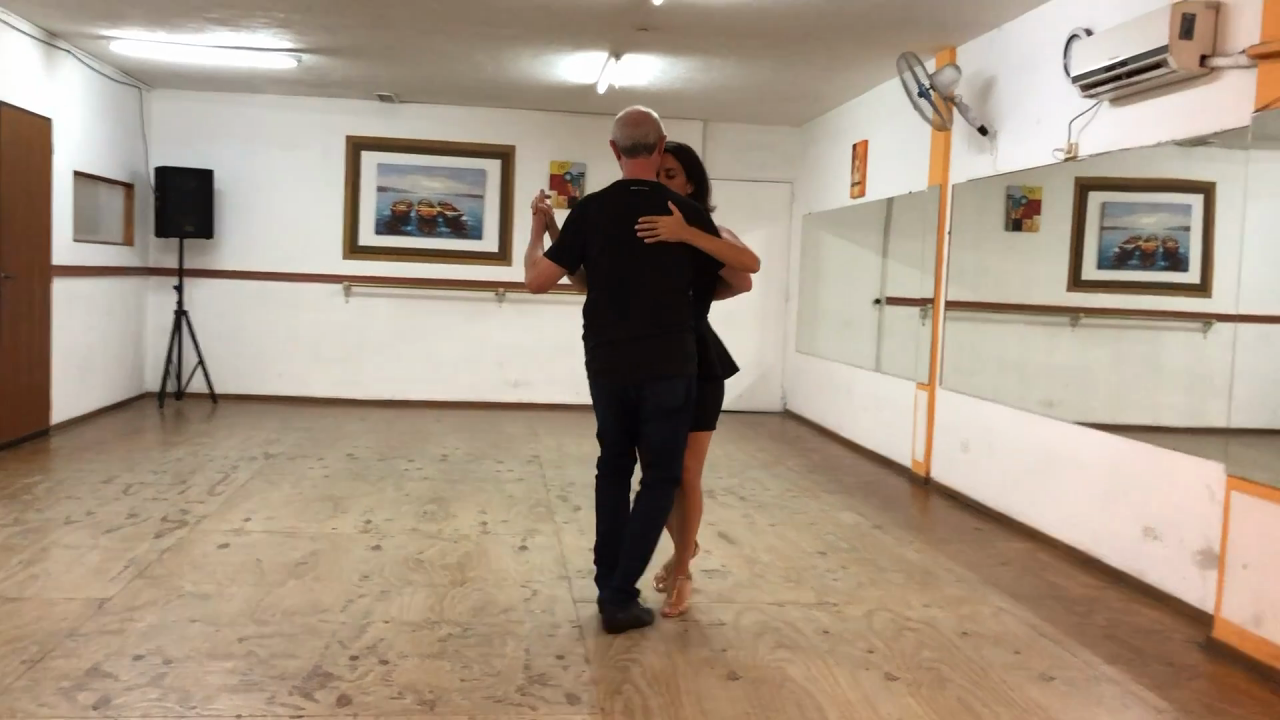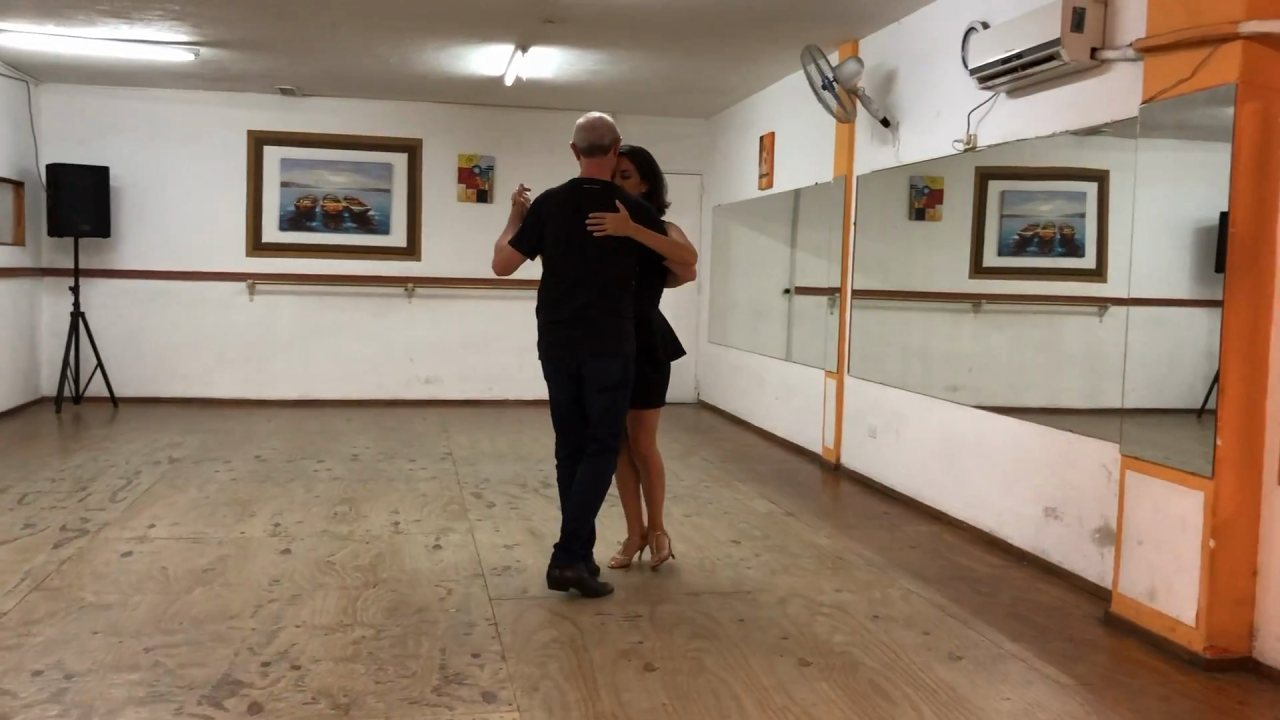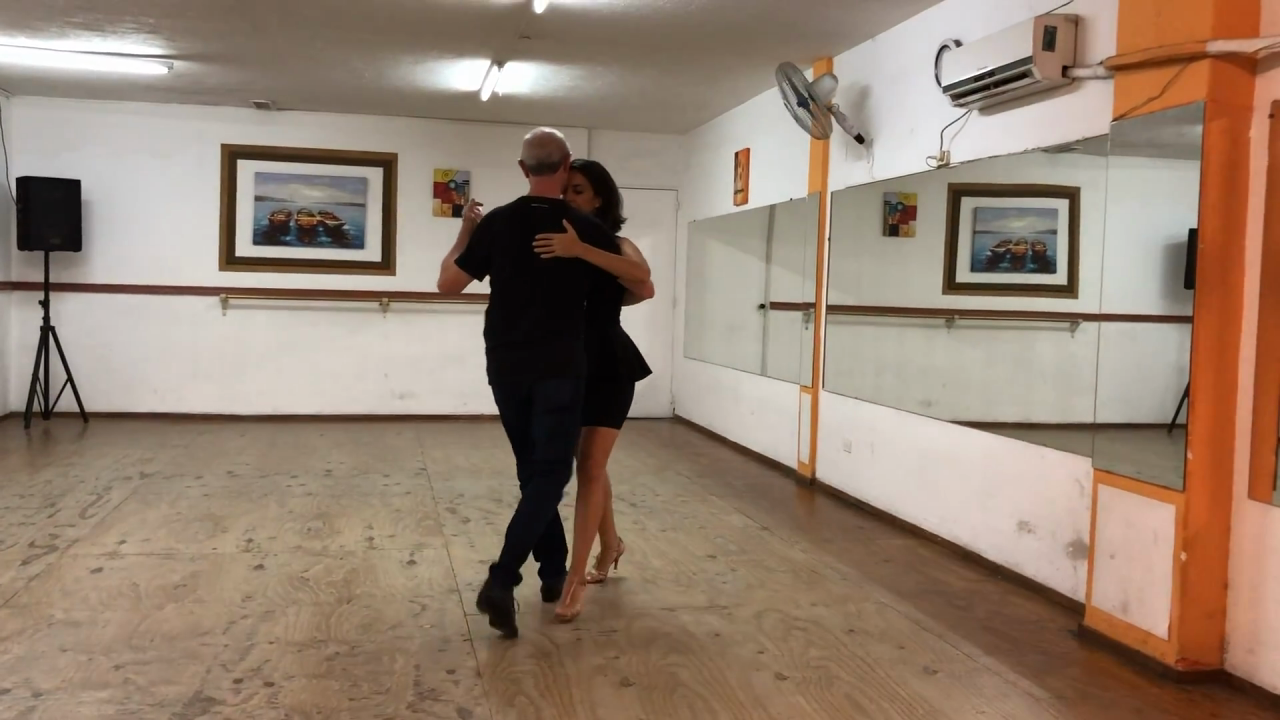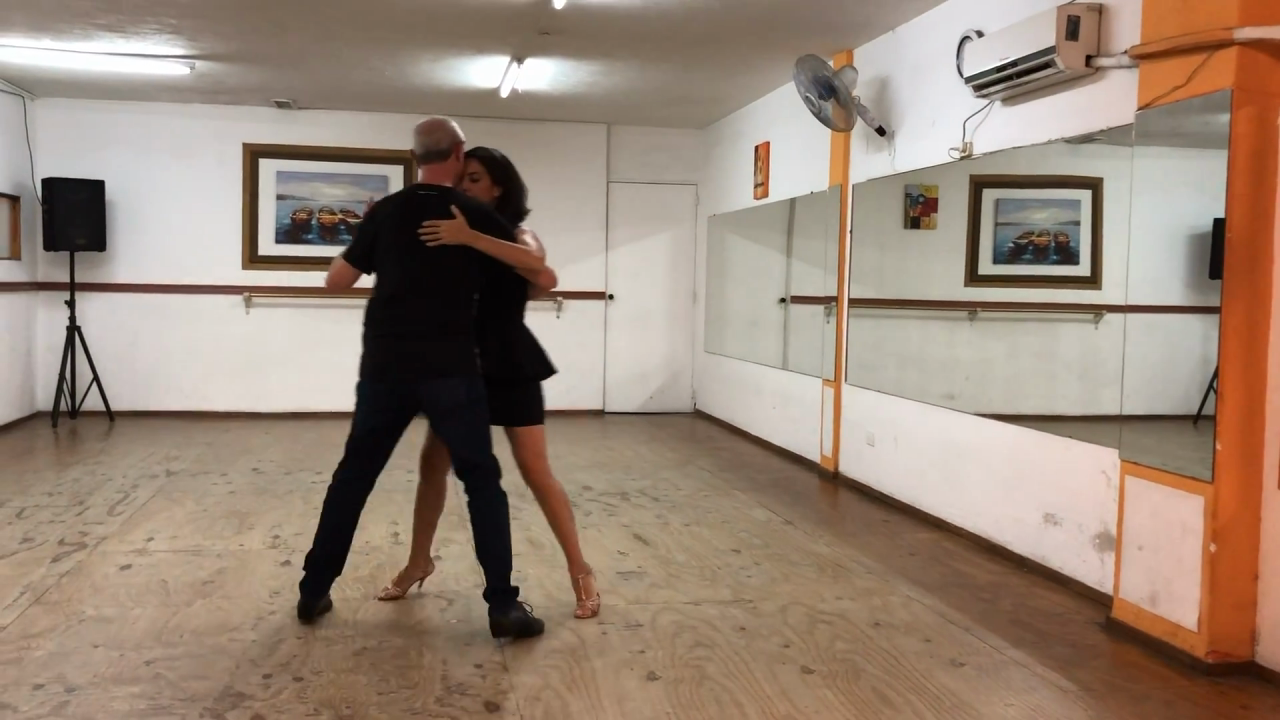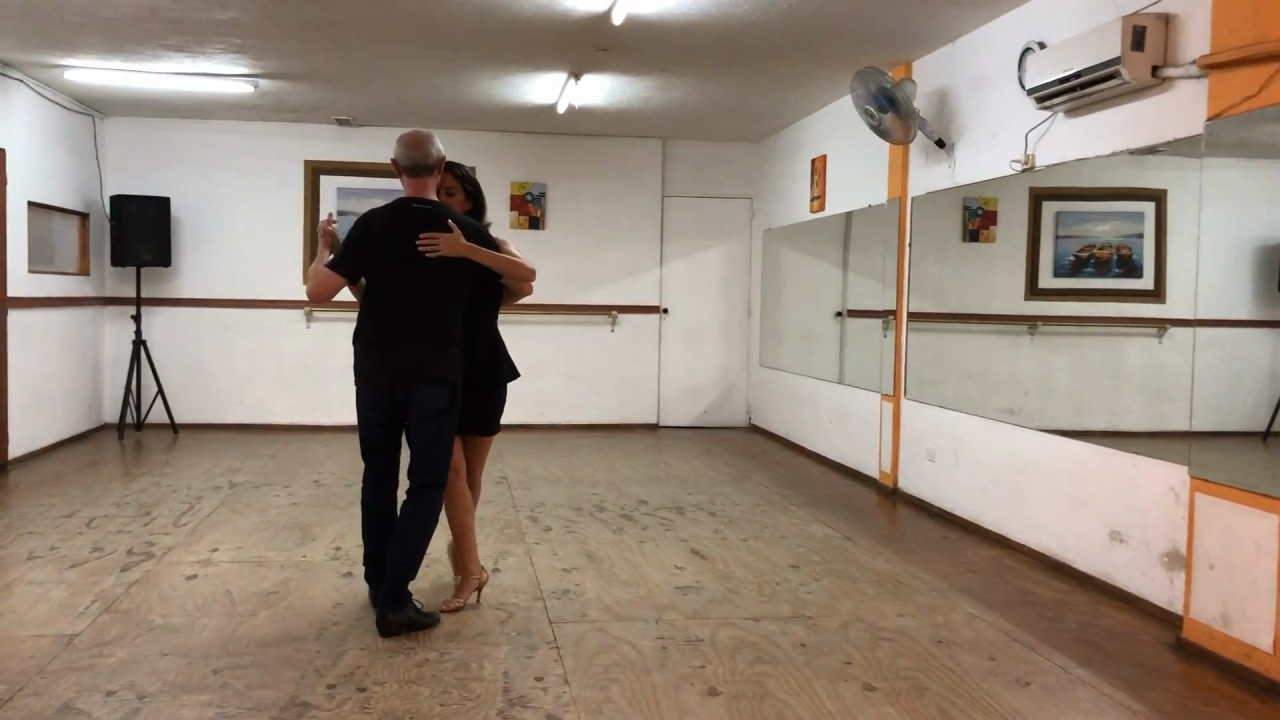
dt=1s
person 1, frame 1
left shoulder: (590, 210)
right shoulder: (687, 214)
left elbow: (537, 280)
left wrist: (538, 229)
right wrist: (695, 289)
left hip: (607, 365)
right hip: (668, 368)
left knee: (613, 467)
right knee: (660, 477)
left ankle: (608, 580)
right ankle: (621, 597)
person 1, frame 2
left shoulder: (549, 204)
right shoulder: (635, 211)
left elbow: (502, 264)
left wrist: (515, 217)
right wrist: (644, 279)
left hip: (557, 346)
right hip: (609, 348)
left knee: (570, 448)
right knee: (601, 448)
left ankle: (578, 554)
right ankle: (568, 556)
person 1, frame 3
left shoulder: (498, 223)
right shoulder: (585, 229)
left elbow: (448, 283)
right elbow: (639, 280)
left wrist: (466, 233)
left hip: (505, 368)
right hip: (558, 369)
left knee: (532, 470)
right knee: (549, 474)
left ankle: (553, 571)
right ankle: (501, 577)
person 1, frame 4
left shoulder: (384, 213)
right shoulder: (478, 217)
left elbow: (336, 280)
right wrist: (519, 241)
left hip: (384, 369)
right hip: (448, 371)
left knee: (354, 475)
right knee: (482, 480)
left ankle: (314, 591)
right ankle: (503, 603)
person 1, frame 5
left shoulder: (373, 224)
right shoulder: (467, 232)
left elbow: (317, 292)
left wrist: (325, 248)
left hip: (376, 373)
right hip: (435, 376)
left knee: (378, 475)
right knee: (426, 484)
left ankle: (380, 584)
right ankle: (394, 601)
person 2, frame 1
left shoulder: (710, 236)
right shoulder: (635, 235)
left elbow: (750, 266)
right elbow: (587, 280)
left wrist: (687, 233)
right wrist: (551, 226)
left hip: (696, 365)
left knee: (685, 473)
left ankle: (682, 573)
right ankle: (683, 544)
person 2, frame 2
left shoulder: (660, 230)
right shoulder: (597, 227)
left elbow: (689, 262)
left wrist: (632, 230)
left hip: (645, 346)
left knee: (642, 443)
right knee: (617, 444)
left ankle: (657, 530)
right ankle: (635, 534)
person 2, frame 3
left shoulder: (615, 245)
right shoulder: (550, 245)
left elbow: (642, 282)
left wrist: (579, 250)
left hip: (609, 368)
left knee: (590, 466)
right knee: (588, 467)
left ankle: (574, 578)
right ankle: (611, 544)
person 2, frame 4
left shoulder: (516, 237)
right shoulder: (453, 240)
left elbow: (536, 266)
left wrist: (470, 237)
left hip: (512, 366)
left knee: (536, 474)
right knee: (433, 463)
left ankle: (580, 571)
right ankle: (419, 561)
person 2, frame 5
left shoulder: (489, 248)
right shoulder: (417, 249)
left elbow: (525, 277)
left wrist: (464, 250)
left hip: (483, 370)
left knee: (471, 473)
right knee: (451, 471)
left ankle: (461, 550)
right ankle: (469, 568)
